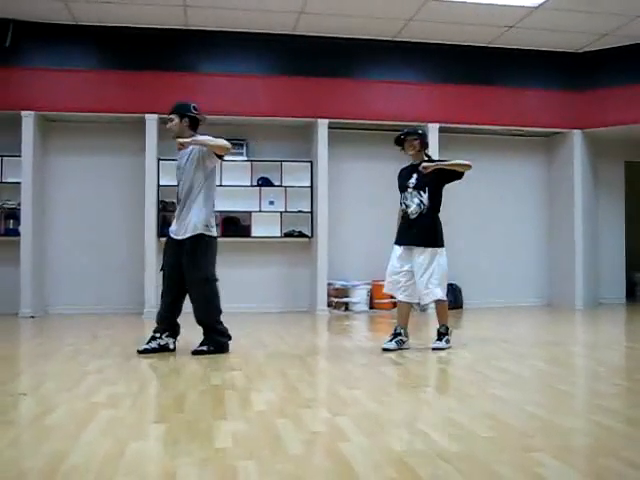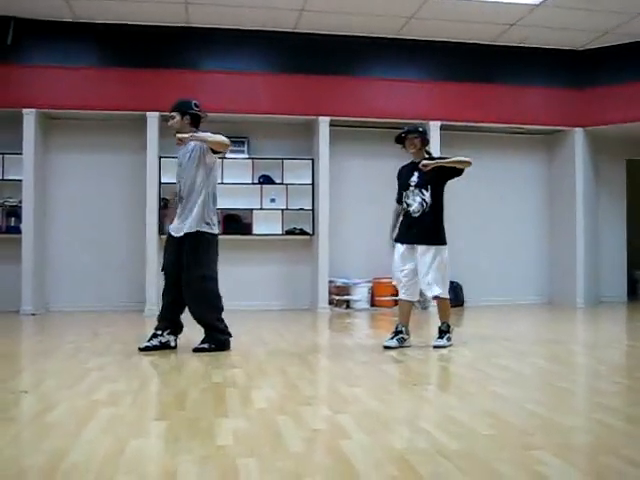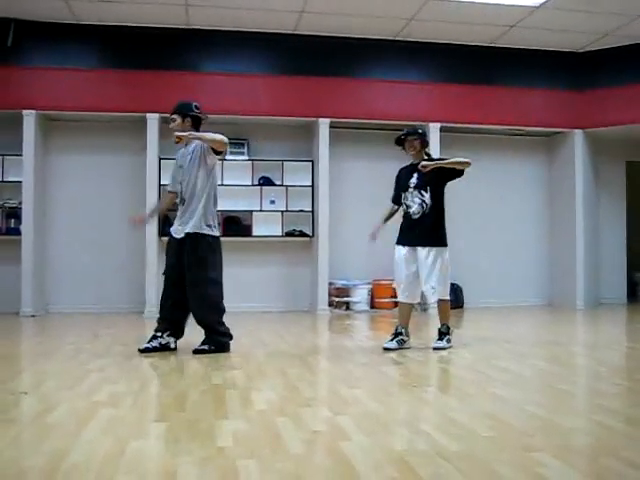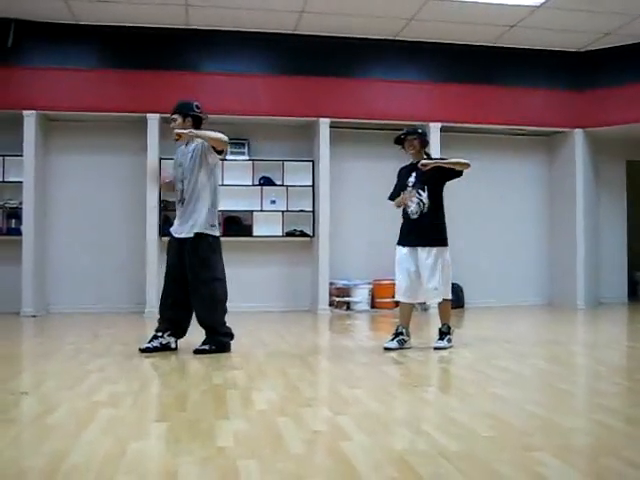
dt=0.1s
person 1, frame 1
left shoulder: (202, 146)
right shoulder: (182, 154)
left elbow: (225, 146)
left wrist: (194, 141)
left hip: (198, 231)
right hip: (178, 231)
left knee: (201, 286)
right knee: (171, 286)
left ankle: (216, 337)
right ankle: (165, 334)
person 1, frame 2
left shoulder: (203, 144)
right shoulder: (182, 151)
left elbow: (223, 143)
left wrist: (193, 136)
right wrist: (171, 220)
left hip: (200, 228)
right hip: (179, 228)
left knee: (201, 284)
right knee: (173, 283)
left ankle: (217, 335)
right ankle: (166, 332)
person 1, frame 3
left shoulder: (203, 145)
right shoulder: (181, 153)
left elbow: (223, 142)
left wrist: (192, 135)
right wrist: (150, 214)
left hip: (201, 229)
right hip: (180, 230)
left knee: (203, 287)
right knee: (173, 285)
left ankle: (218, 337)
right ankle: (167, 333)
person 1, frame 4
left shoulder: (203, 145)
right shoulder: (182, 150)
left elbow: (222, 140)
right elbow: (171, 186)
left wrist: (191, 134)
right wrist: (162, 179)
left hip: (202, 230)
right hip: (180, 229)
left knee: (206, 285)
right knee: (174, 285)
left ankle: (219, 337)
right ankle: (168, 334)
person 2, frame 1
left shoulder: (436, 169)
right shoulder: (403, 173)
left elbow: (467, 166)
left wrist: (435, 165)
right wrist: (397, 232)
left hip: (430, 239)
right hip: (404, 240)
left knee: (435, 288)
right knee: (403, 290)
left ankle: (443, 333)
right ankle: (400, 334)
person 2, frame 2
left shoulder: (437, 166)
right shoulder: (403, 171)
left elbow: (467, 163)
left wrist: (435, 162)
right wrist: (393, 228)
left hip: (432, 237)
right hip: (406, 237)
left knee: (437, 286)
right knee: (406, 287)
left ankle: (445, 330)
right ankle: (402, 332)
person 2, frame 3
left shoulder: (436, 167)
right shoulder: (403, 173)
left elbow: (466, 163)
right elbow: (397, 204)
left wrist: (435, 164)
right wrist: (382, 223)
left hip: (432, 239)
right hip: (406, 239)
left knee: (439, 288)
right knee: (405, 289)
left ankle: (445, 332)
right ankle: (401, 334)
person 2, frame 4
left shoulder: (435, 166)
right shoulder: (403, 171)
left elbow: (465, 165)
right elbow: (396, 202)
left wrist: (435, 162)
right wrist: (404, 199)
left hip: (433, 238)
right hip: (407, 238)
left knee: (439, 287)
right knee: (406, 288)
left ankle: (445, 332)
right ankle: (402, 334)
